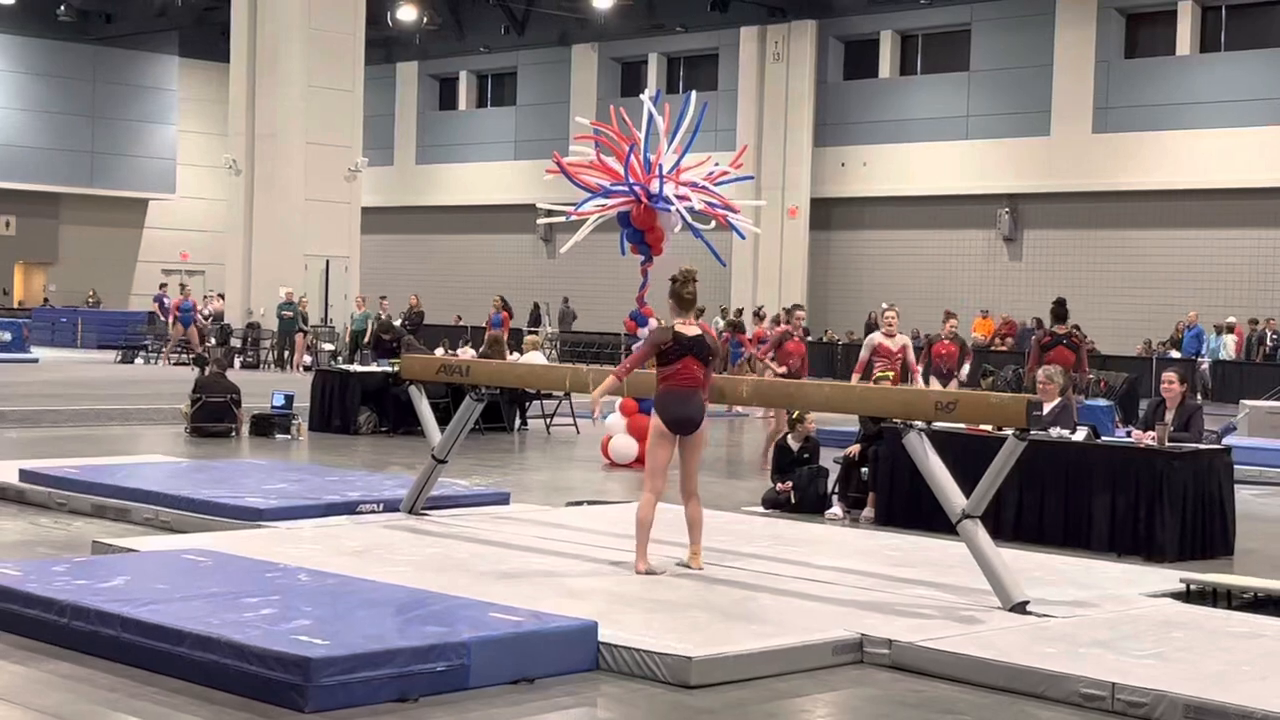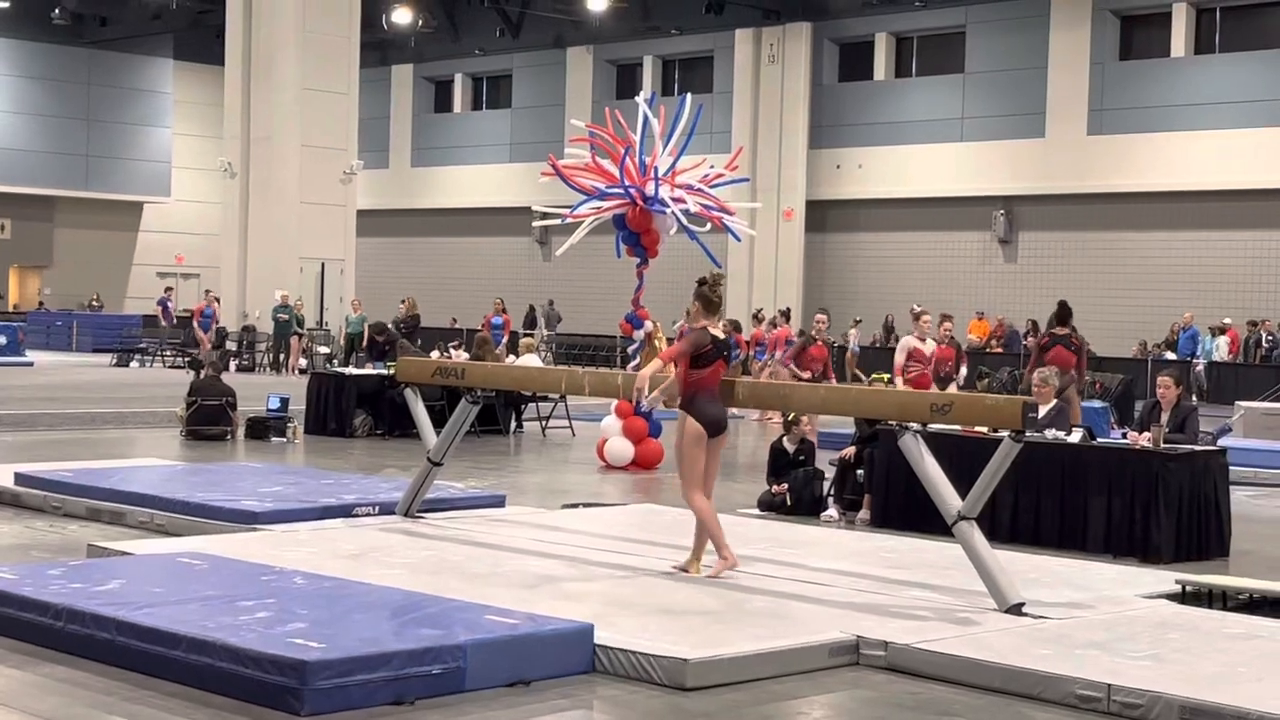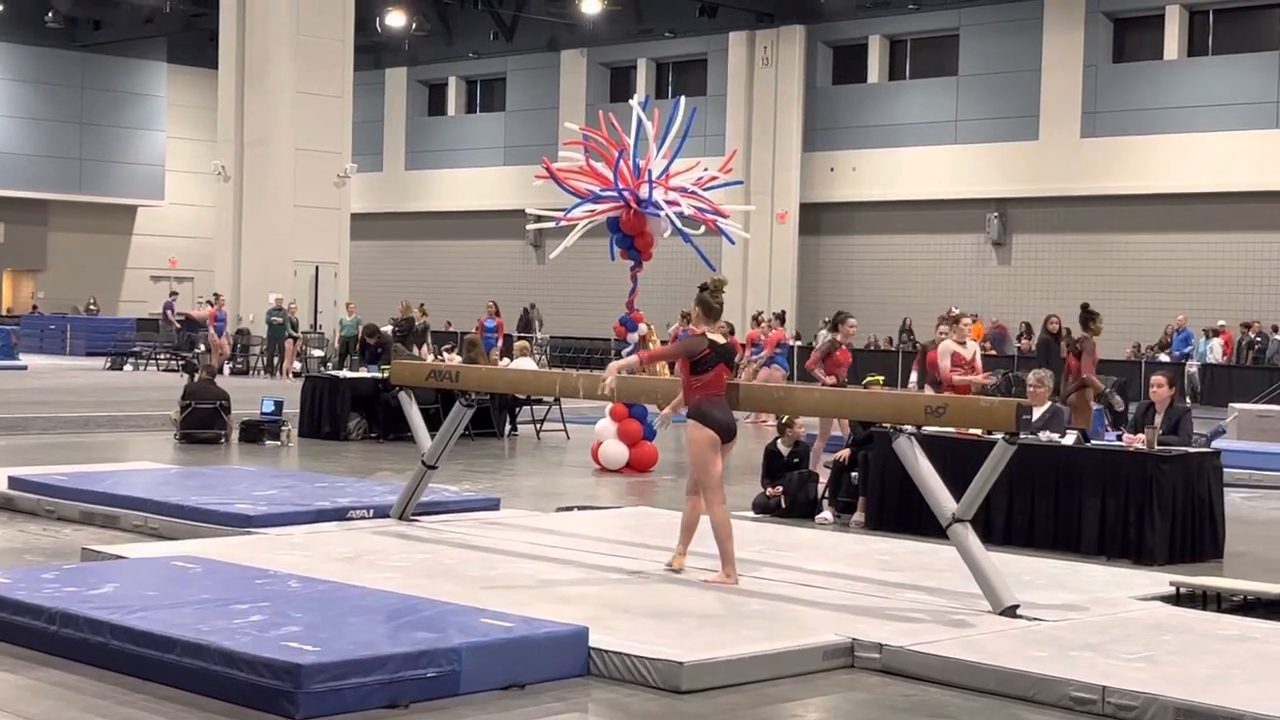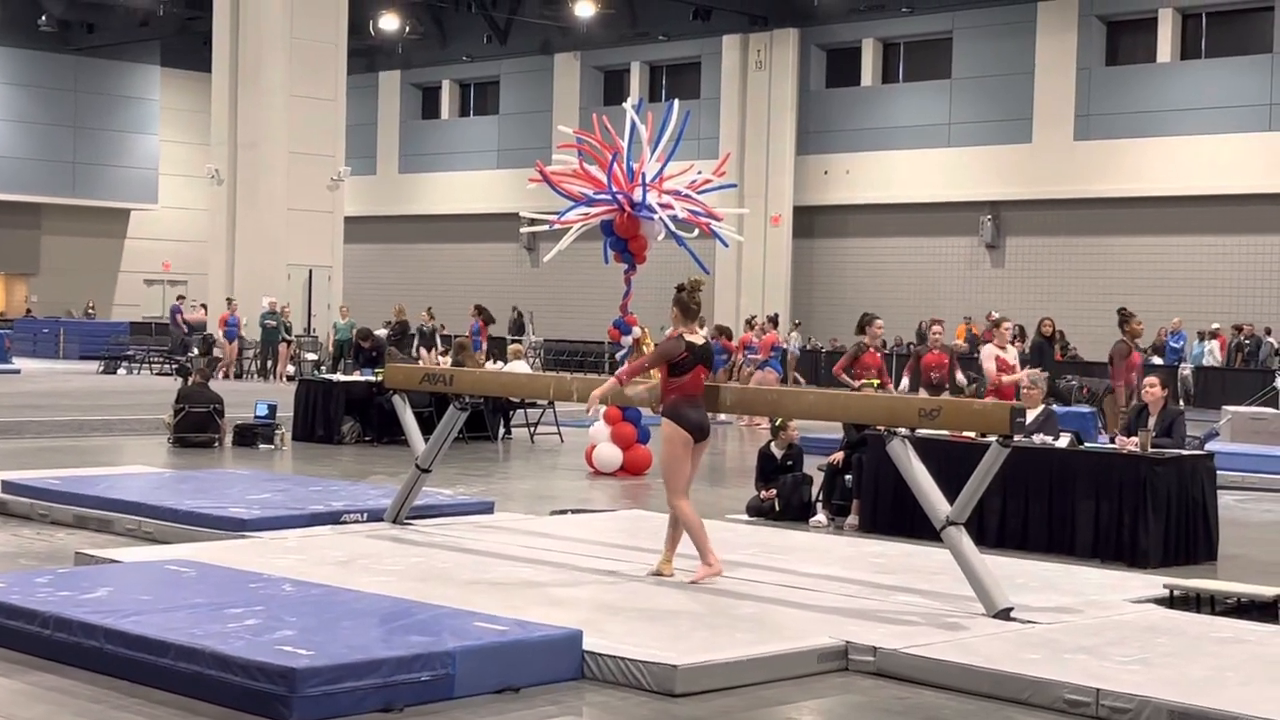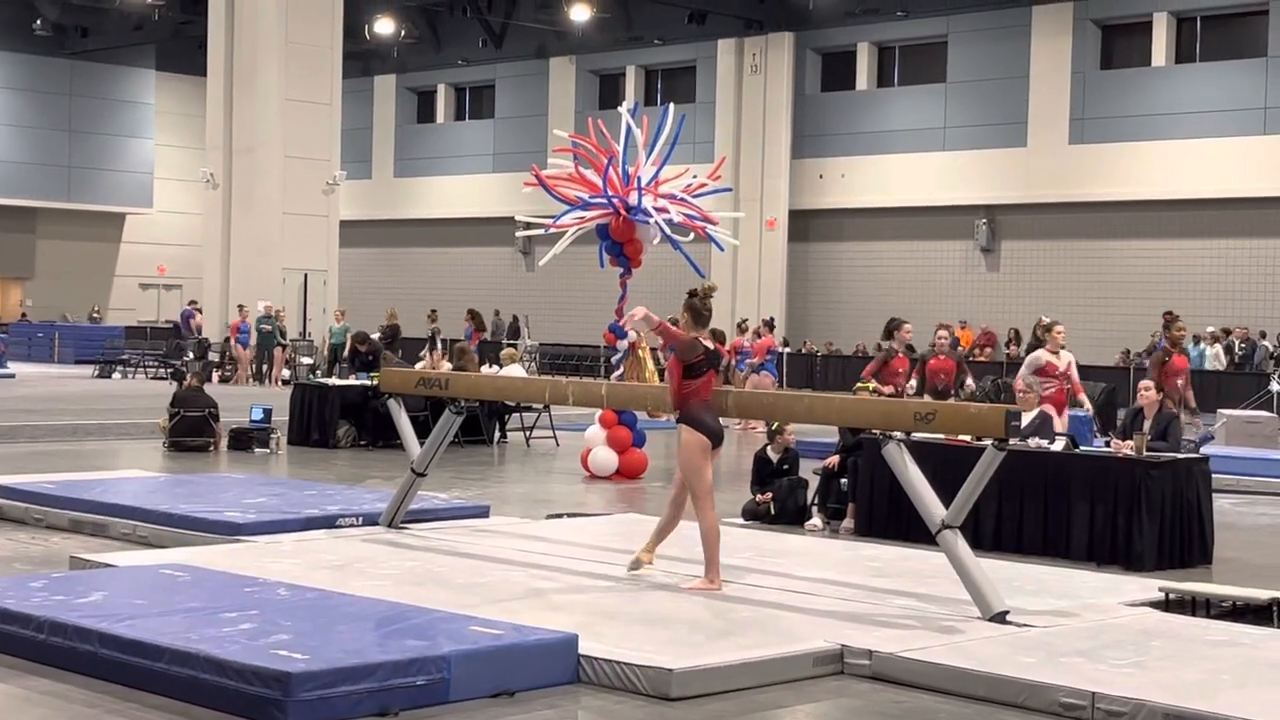
dt=0.5s
person 1, frame 1
left shoulder: (663, 335)
right shoulder: (708, 340)
left elbow: (630, 364)
left wrist: (600, 391)
left hip: (667, 410)
right hip: (694, 411)
left knee: (651, 490)
right knee: (690, 489)
left ankle: (641, 558)
right ankle: (695, 555)
person 1, frame 2
left shoulder: (698, 335)
right shoulder: (724, 342)
left elbow: (674, 352)
left wrist: (648, 370)
right wrist: (660, 392)
left hip: (696, 413)
right hip: (718, 414)
left knee: (692, 493)
right knee: (704, 493)
left ankle: (726, 553)
right ankle: (694, 560)
person 1, frame 3
left shoulder: (697, 342)
right shoulder: (727, 347)
left elbow: (657, 354)
left wrist: (618, 365)
right wrist: (671, 409)
left hip: (705, 421)
right hip: (726, 420)
left knee: (714, 499)
right knee: (695, 490)
left ankle: (729, 571)
right ankle: (679, 555)
person 1, frame 4
left shoulder: (675, 344)
right shoulder: (706, 347)
left elbow: (637, 367)
left wrist: (600, 391)
right wrist: (647, 387)
left hip: (679, 420)
right hip: (700, 420)
left knee: (677, 498)
right knee: (680, 496)
left ankle: (710, 560)
right ankle: (666, 561)
person 1, frame 5
left shoulder: (689, 346)
right shoulder: (709, 349)
left elbow: (668, 331)
left wrist: (645, 316)
right wrist: (652, 323)
left hip: (693, 426)
right hip: (708, 424)
left knee: (703, 504)
right knee: (678, 496)
left ankle: (712, 577)
right ankle: (648, 548)
